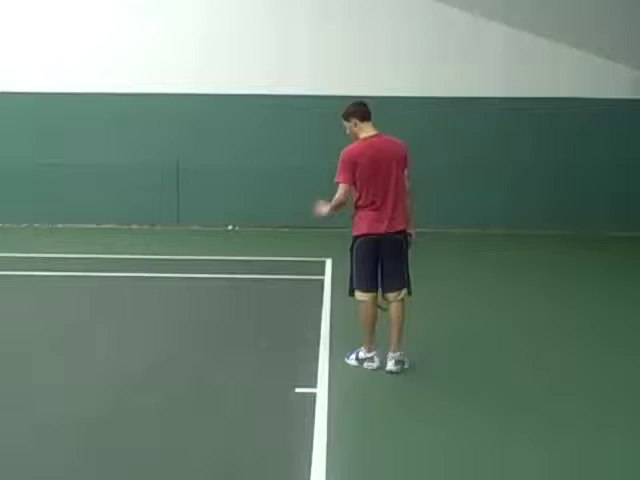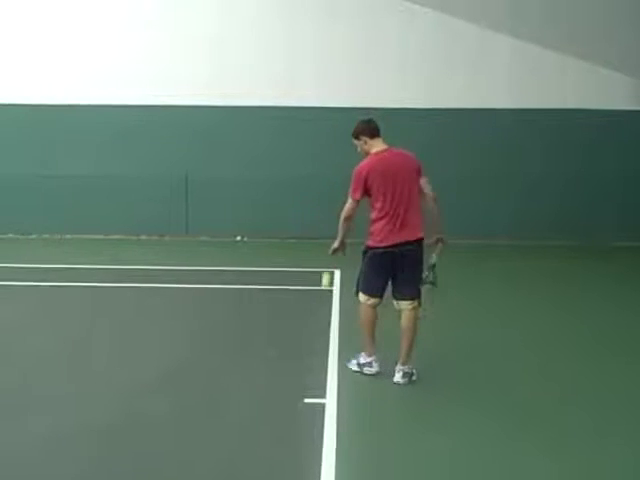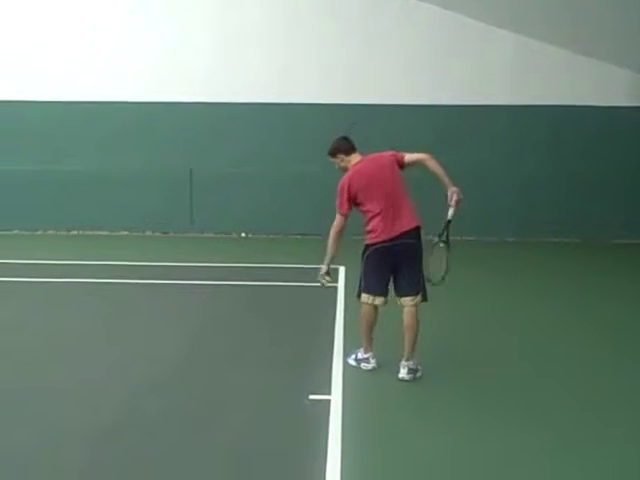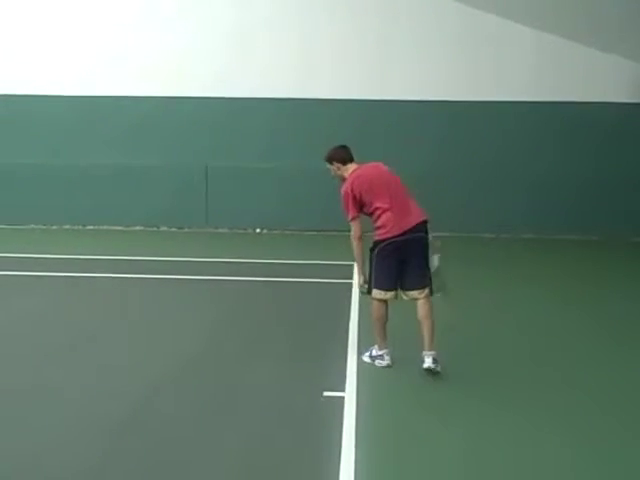
dt=0.4s
person 1, frame 1
left shoulder: (351, 153)
right shoulder: (399, 147)
left elbow: (342, 197)
right elbow: (406, 190)
left wrist: (327, 209)
right wrist: (409, 225)
left hip: (365, 232)
right hip: (396, 231)
left knee: (365, 295)
right knee: (396, 295)
left ankle: (368, 353)
right ankle: (395, 355)
person 1, frame 2
left shoulder: (364, 169)
right shoulder: (409, 158)
left elbow: (348, 212)
right elbow: (428, 194)
left wrist: (340, 241)
left hip: (380, 244)
right hip: (411, 241)
left knee: (367, 299)
right knee: (409, 307)
left ankle: (368, 358)
right ankle: (403, 367)
person 1, frame 3
left shoulder: (346, 182)
right shoulder: (386, 158)
left elbow: (337, 227)
right elbow: (425, 158)
left wrist: (327, 264)
right wrist: (449, 187)
left hip: (379, 241)
right hip: (409, 234)
left knee: (369, 299)
right knee: (411, 303)
left ankle: (366, 355)
right ankle: (408, 363)
person 1, frame 4
left shoulder: (348, 187)
right shoulder: (378, 167)
left elbow: (357, 234)
left wrist: (361, 271)
right wrist: (420, 229)
left hip: (389, 236)
right hip: (417, 228)
left knee: (379, 295)
right knee: (421, 295)
left ankle: (381, 352)
right ankle: (429, 354)
